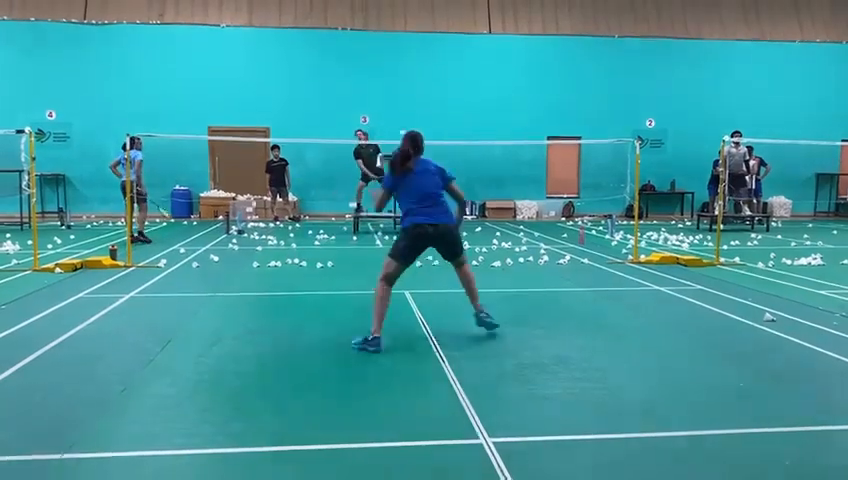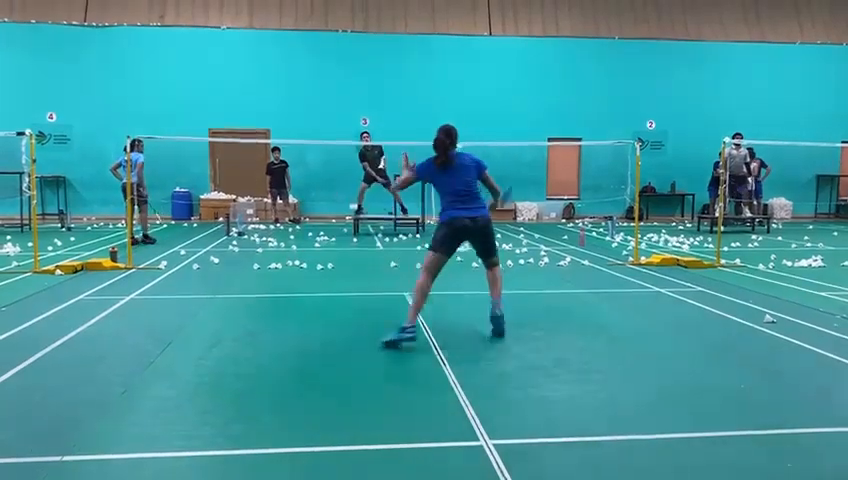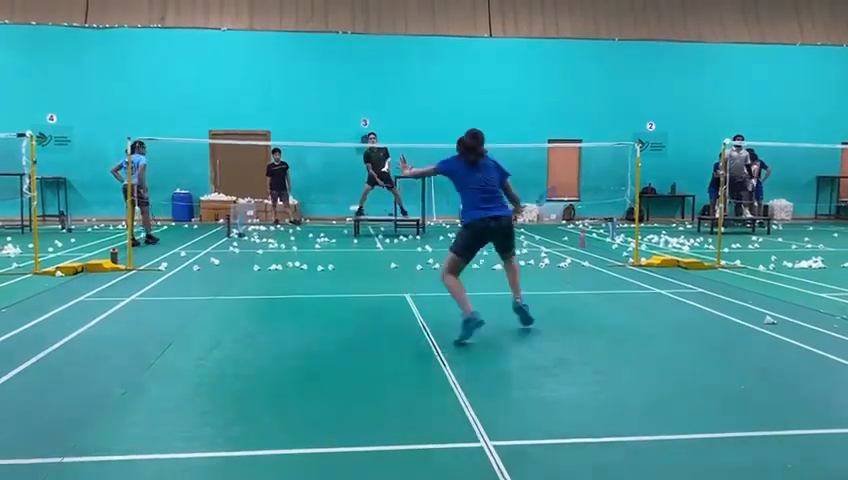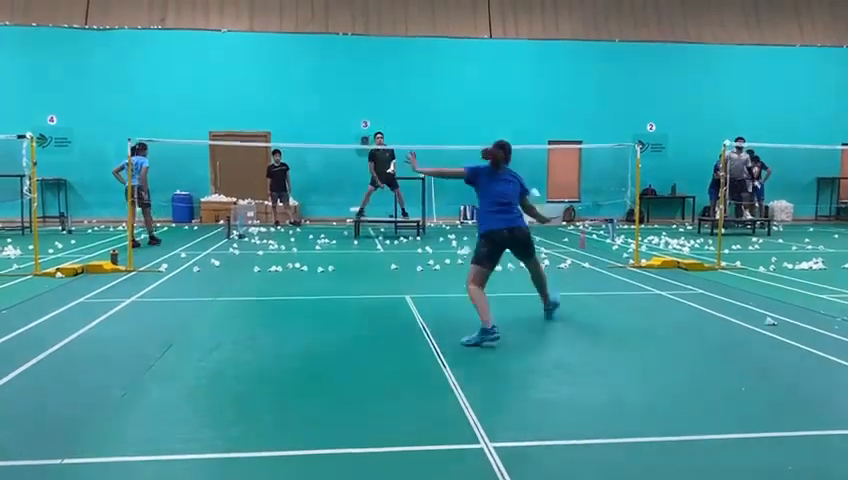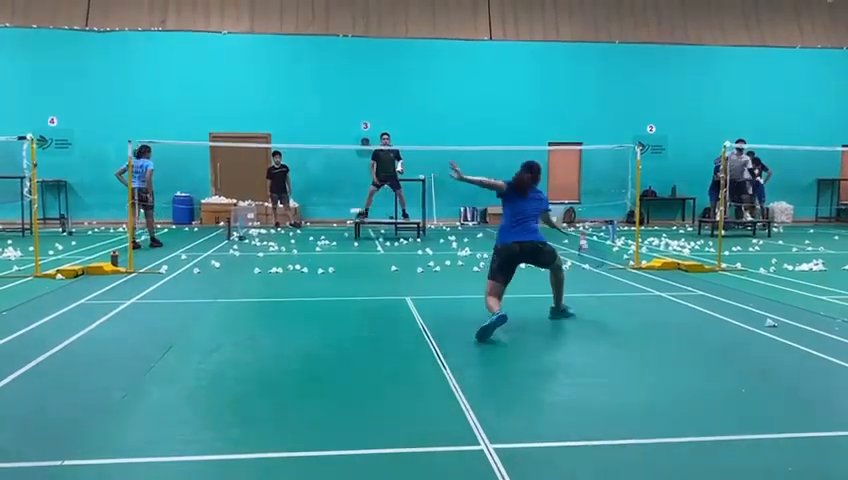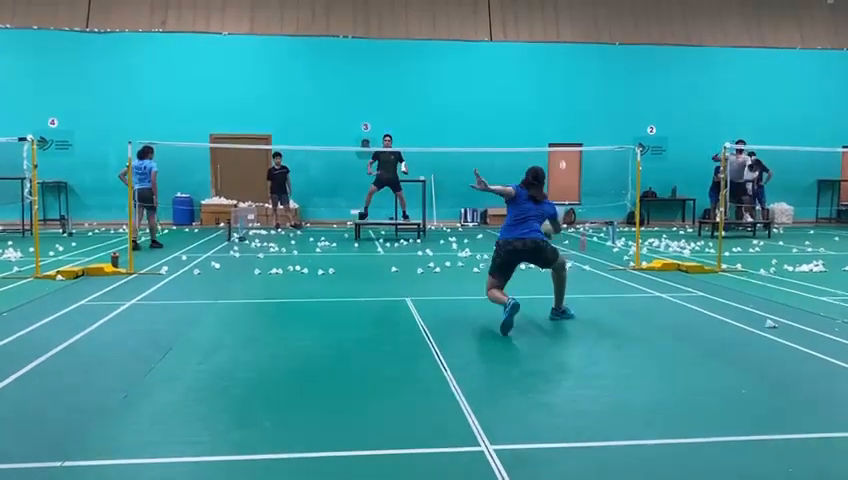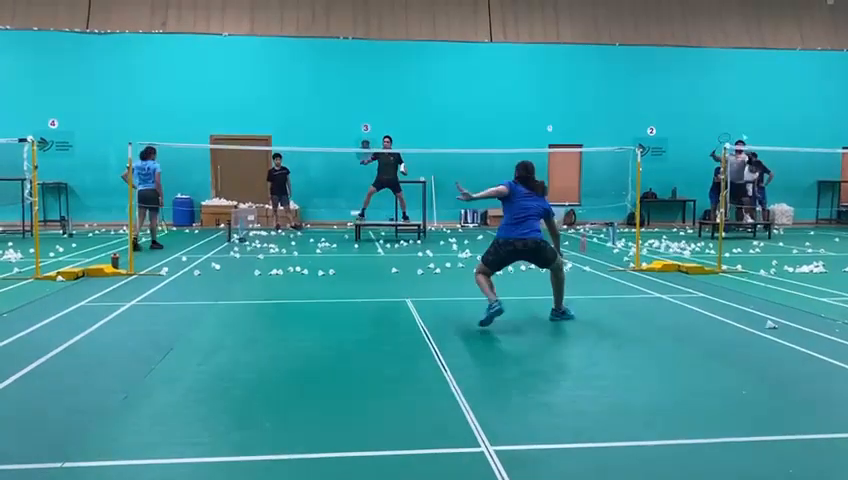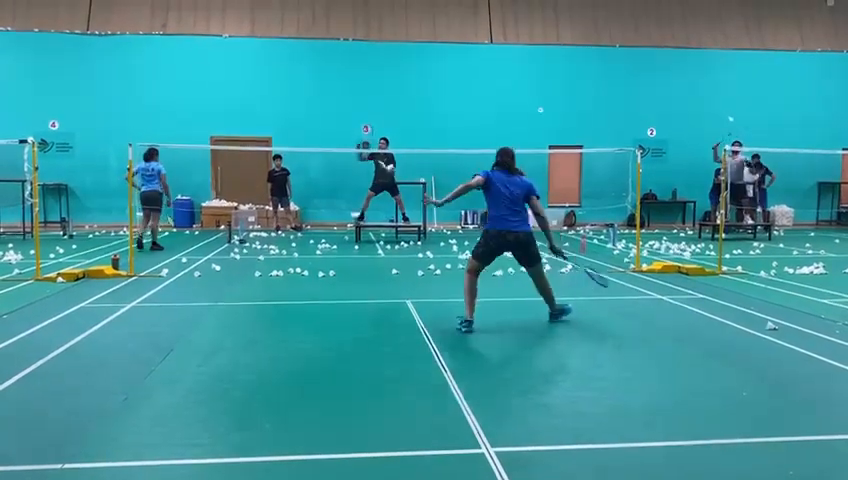
dt=0.1s
person 1, frame 1
left shoulder: (395, 172)
right shoulder: (436, 168)
left elbow: (379, 206)
right elbow: (461, 198)
right wrist: (459, 219)
left hip: (414, 230)
right hip: (444, 227)
left knee: (385, 281)
right knee: (461, 265)
left ankle: (375, 337)
right ankle: (480, 313)
person 1, frame 2
left shoulder: (429, 166)
right shoulder: (472, 160)
left elbow: (399, 186)
right elbow: (495, 190)
left wrist: (407, 171)
right wrist: (494, 202)
left hip: (452, 223)
right hip: (480, 221)
left knee: (426, 275)
right knee: (493, 266)
left ankle: (409, 327)
right ankle: (497, 311)
person 1, frame 3
left shoulder: (453, 163)
right shoulder: (494, 164)
left elbow: (418, 173)
right elbow: (513, 197)
left wrist: (406, 171)
right wrist: (517, 209)
left hip: (475, 224)
right hip: (503, 221)
left knee: (448, 275)
right knee: (509, 259)
left ankle: (470, 316)
right ankle: (518, 301)
person 1, frame 4
left shoulder: (479, 172)
right shoulder: (516, 177)
left elbow: (449, 173)
right elbow: (529, 209)
left wrist: (419, 169)
right wrist: (544, 218)
left hip: (490, 234)
right hip: (518, 231)
left knee: (474, 285)
right knee: (533, 264)
left ankle: (488, 328)
right ankle: (547, 304)
person 1, frame 5
left shoulder: (511, 188)
right shoulder: (541, 197)
left elbow: (491, 183)
right elbow: (548, 221)
left wrist: (463, 177)
right wrist: (558, 226)
left hip: (506, 248)
right hip: (534, 244)
left knee: (491, 297)
right knee: (557, 265)
left ankle: (498, 314)
right ankle: (558, 309)
person 1, frame 6
left shoulder: (517, 190)
right shoulder: (547, 204)
left elbow: (505, 191)
right elbow: (557, 229)
left wrist: (487, 187)
left hip: (507, 245)
right hip: (535, 245)
left knee: (492, 290)
right knee: (560, 266)
left ankle: (508, 302)
right ankle: (558, 310)
person 1, frame 7
left shoulder: (510, 187)
right shoulder: (543, 200)
left elbow: (497, 191)
right elbow: (554, 231)
left wrist: (473, 197)
right wrist: (558, 251)
left hip: (506, 243)
right hip: (535, 244)
left knee: (481, 273)
right knee: (558, 266)
left ankle: (493, 303)
right ankle: (558, 310)
person 1, frame 8
left shoulder: (489, 175)
right shoulder: (525, 183)
left elbow: (469, 185)
right elbow: (540, 215)
left wrist: (442, 201)
right wrist: (551, 243)
left hip: (495, 233)
right hip: (522, 235)
left knee: (471, 271)
right knee: (538, 274)
left ankle: (468, 319)
right ankle: (554, 310)
